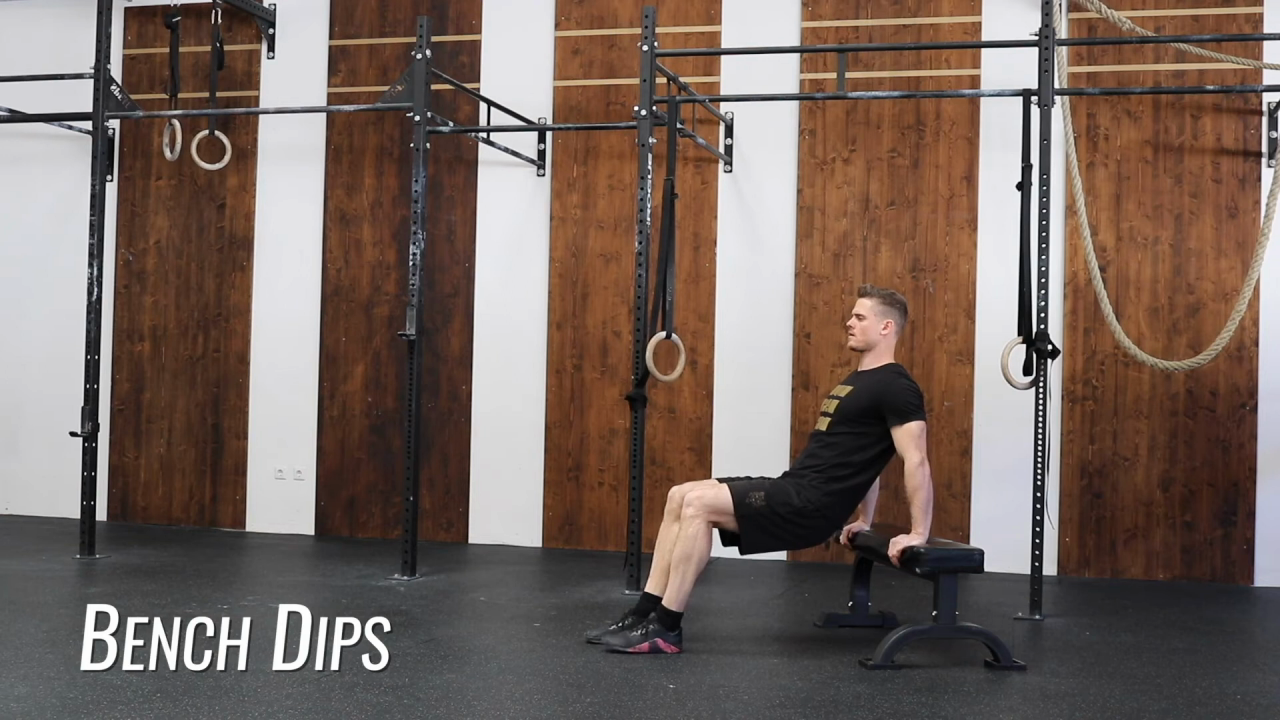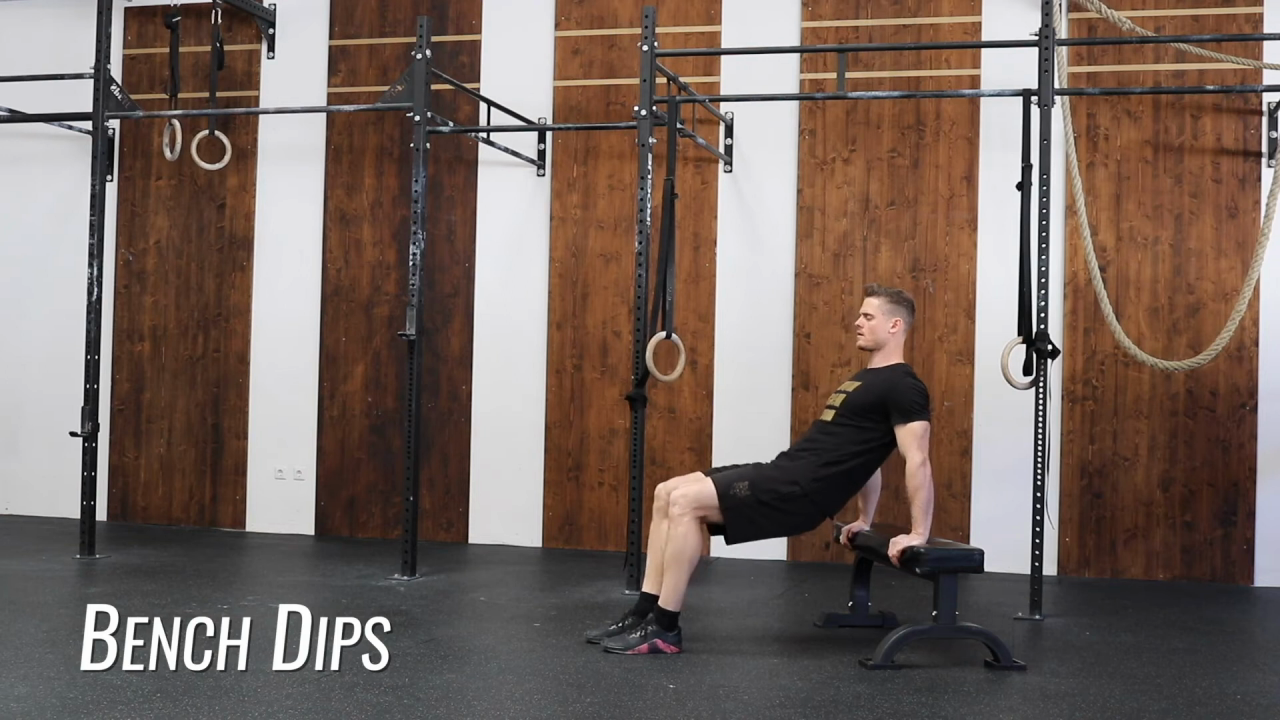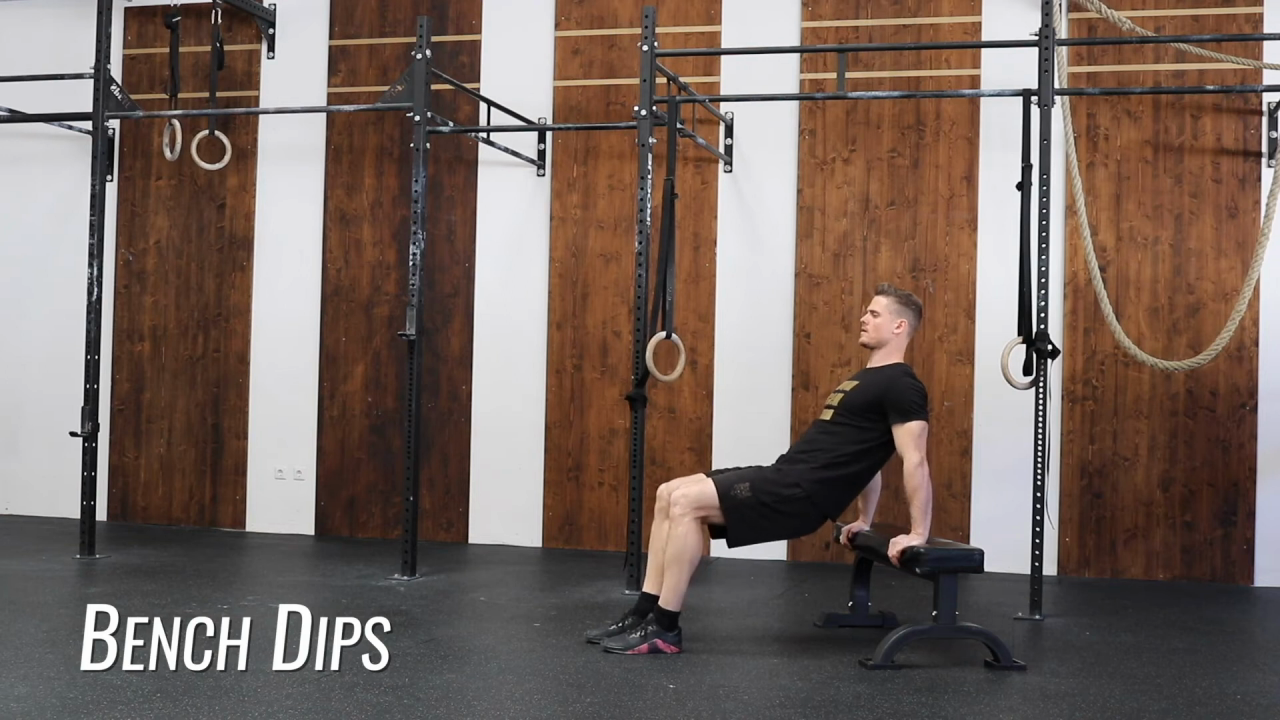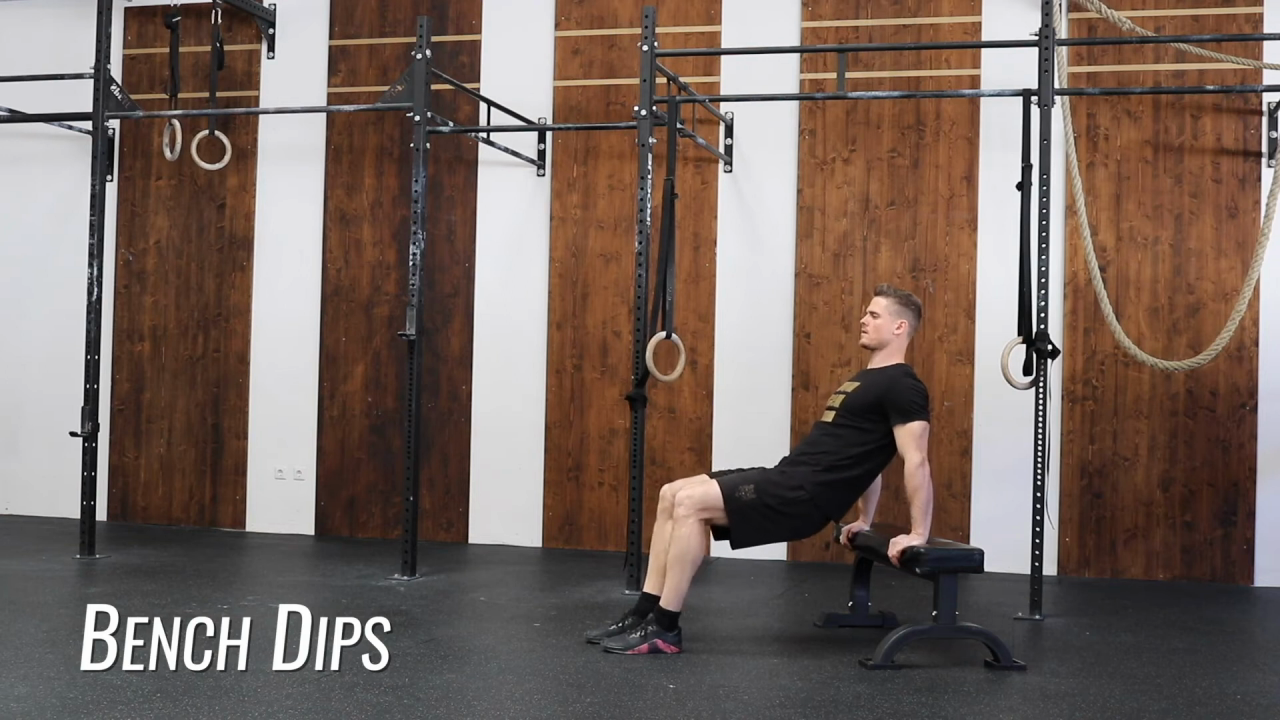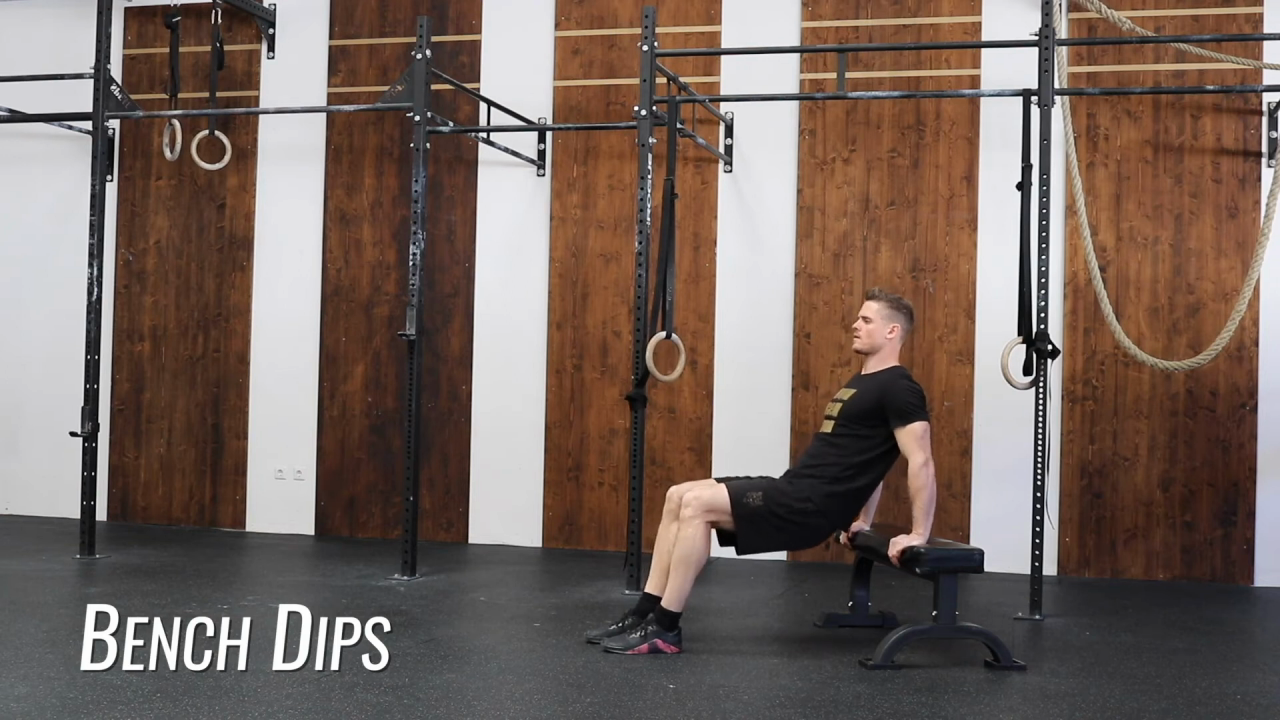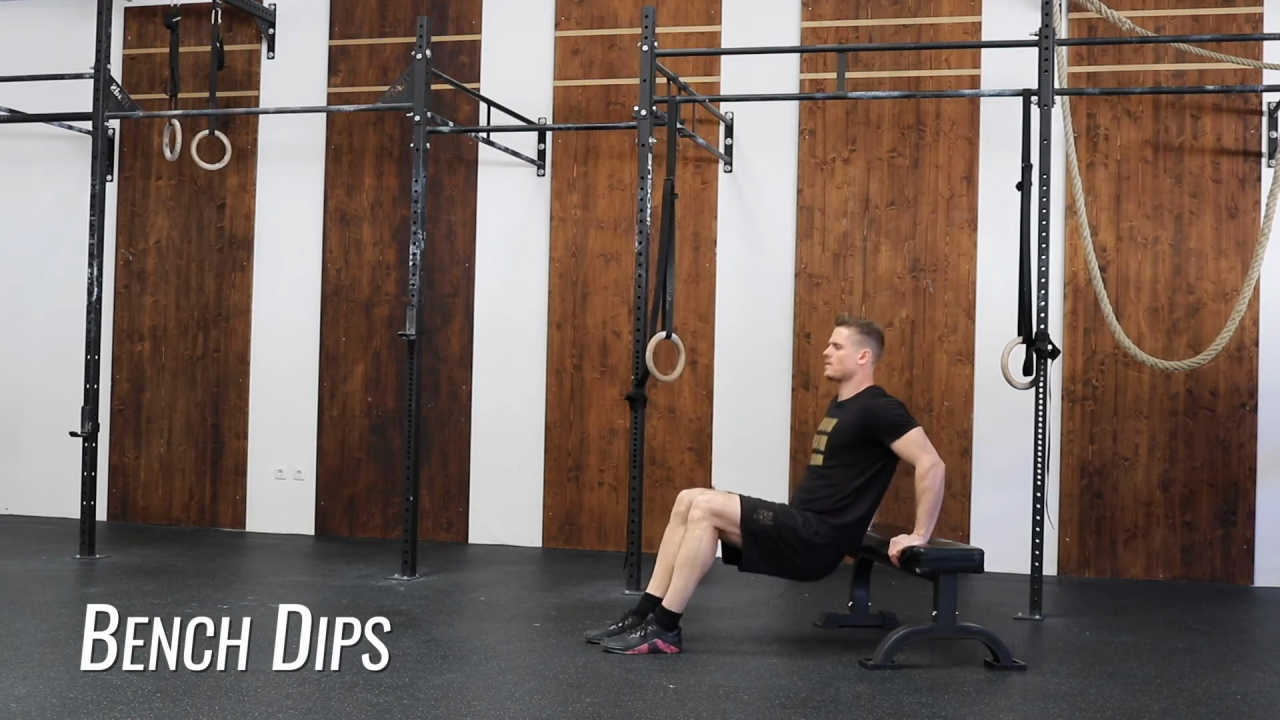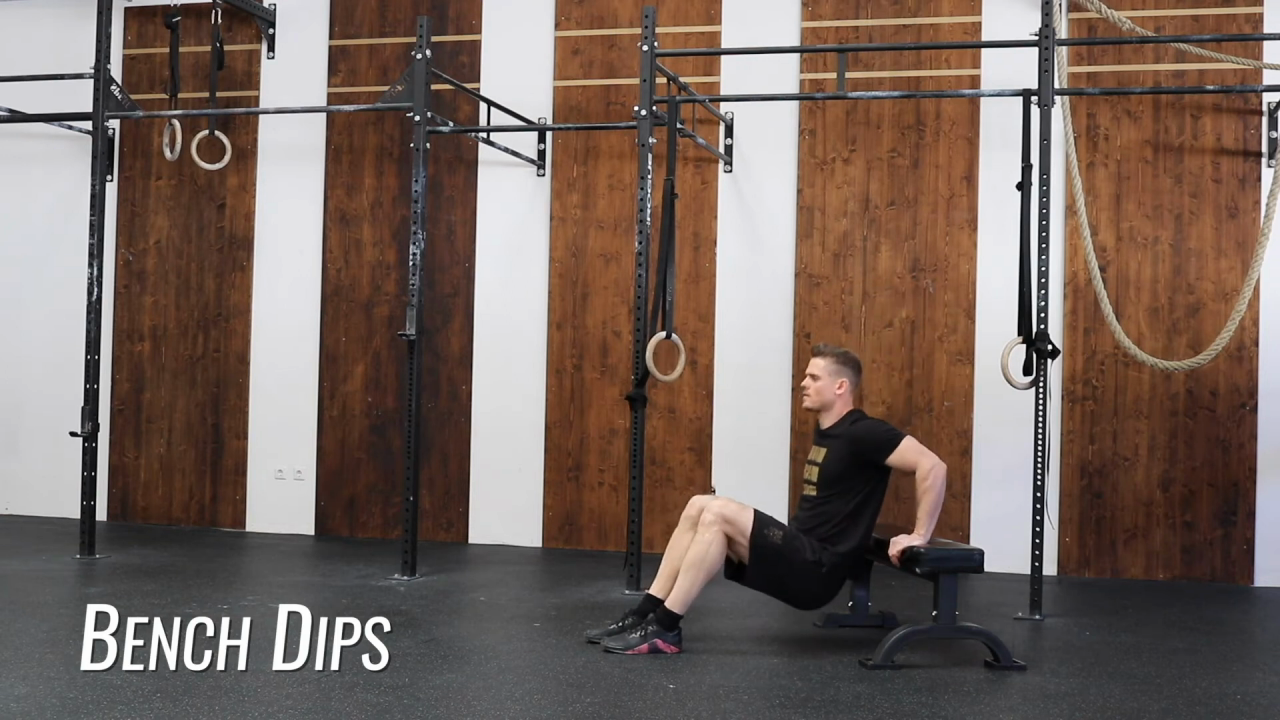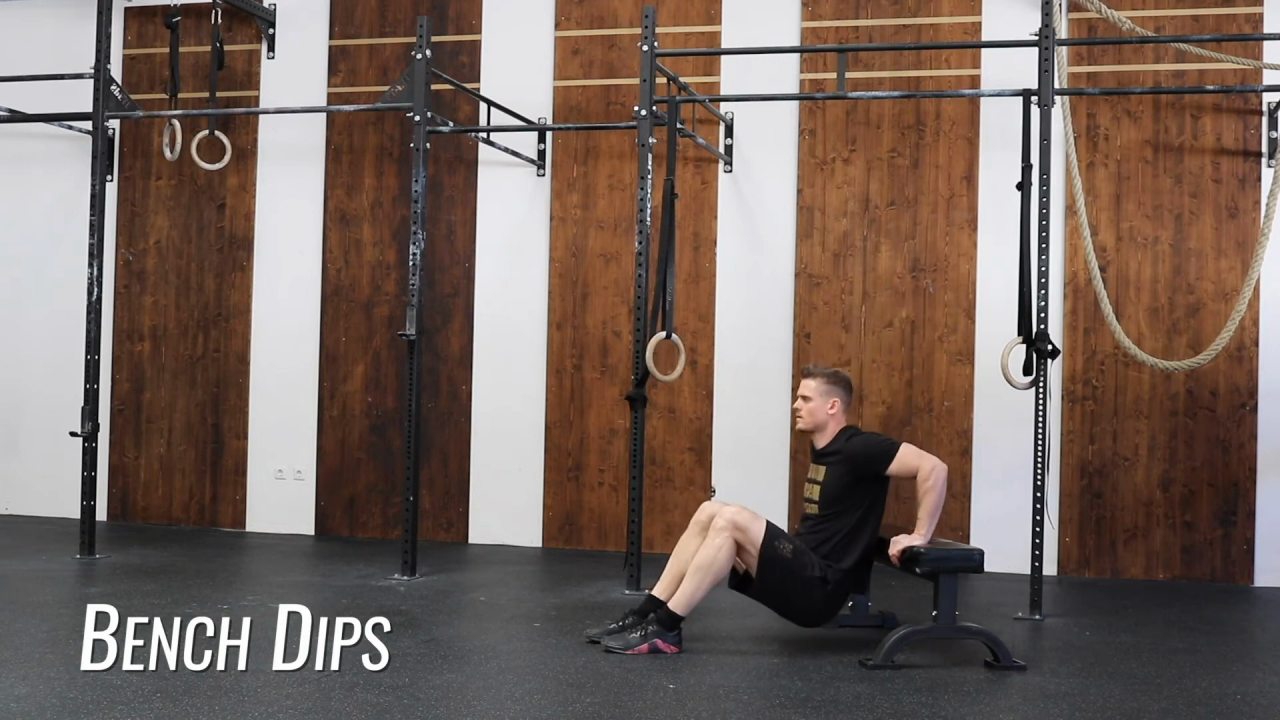
dt=0.4s
person 1, frame 1
left shoulder: (894, 386)
right shoulder: (859, 380)
left elbow: (916, 461)
left wrist: (918, 534)
right wrist: (864, 520)
left hip: (812, 505)
right hip: (793, 490)
left knee: (698, 503)
right knee: (679, 497)
left ankle: (665, 628)
right ankle: (647, 613)
person 1, frame 2
left shoulder: (901, 386)
right shoulder: (868, 378)
left elbow: (918, 460)
right elbow: (861, 452)
left wrist: (917, 534)
right wrist: (865, 520)
left hip: (803, 490)
right hip: (784, 475)
left knee: (685, 501)
right knee: (667, 494)
left ankle: (664, 627)
right ankle: (645, 613)
person 1, frame 3
left shoulder: (900, 385)
right shoulder: (868, 379)
left elbow: (915, 460)
right elbow: (861, 453)
left wrist: (917, 534)
right wrist: (865, 521)
left hip: (804, 493)
right hip: (786, 478)
left knee: (686, 501)
right knee: (669, 494)
left ankle: (664, 628)
right ankle: (645, 613)
person 1, frame 4
left shoulder: (901, 386)
right shoulder: (867, 379)
left elbow: (916, 461)
right elbow: (862, 453)
left wrist: (918, 534)
right wrist: (864, 520)
left hip: (807, 495)
right hip: (788, 480)
left knee: (690, 503)
right knee: (672, 495)
left ankle: (664, 627)
right ankle: (644, 613)
person 1, frame 5
left shoulder: (897, 387)
right shoulder: (864, 382)
left elbow: (920, 461)
left wrist: (918, 534)
right wrist: (864, 520)
left hip: (813, 505)
right hip: (794, 491)
left knee: (696, 505)
right knee: (678, 497)
left ankle: (664, 627)
right ankle: (645, 613)
person 1, frame 6
left shoulder: (876, 408)
right shoulder: (843, 405)
left elbow: (931, 465)
left wrist: (918, 536)
right wrist: (855, 522)
left hip: (816, 539)
right hip: (799, 524)
left knee: (706, 508)
right knee: (688, 501)
left ankle: (664, 628)
right ankle: (645, 613)
person 1, frame 7
left shoulder: (861, 432)
right shoulder: (828, 429)
left elbow: (932, 466)
left wrist: (918, 536)
right wrist: (853, 532)
left hip: (816, 568)
right hip: (799, 551)
left knee: (718, 513)
right knee: (699, 508)
left ankle: (664, 628)
right ankle: (644, 614)
person 1, frame 8
left shoulder: (857, 448)
right shoulder: (824, 447)
left elbow: (933, 468)
left wrist: (919, 537)
left hip: (819, 585)
right hip: (802, 568)
left knee: (730, 519)
right knee: (709, 513)
left ankle: (664, 628)
right ankle: (645, 615)
